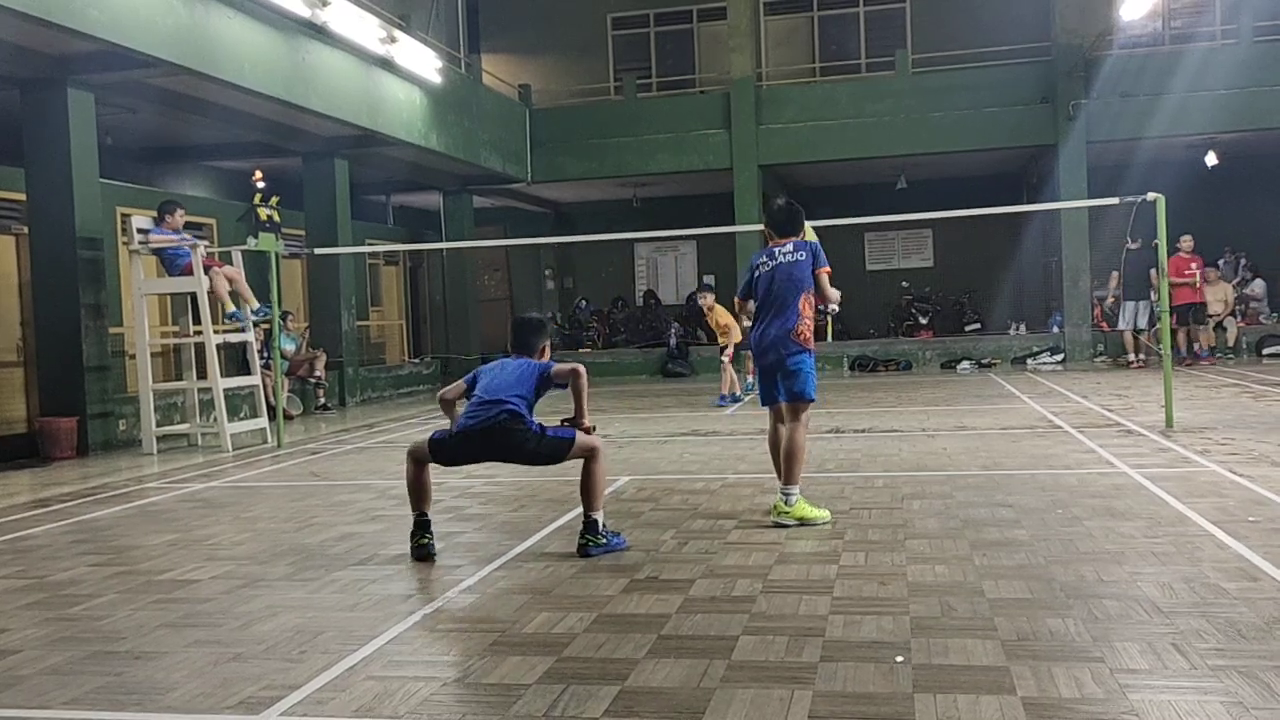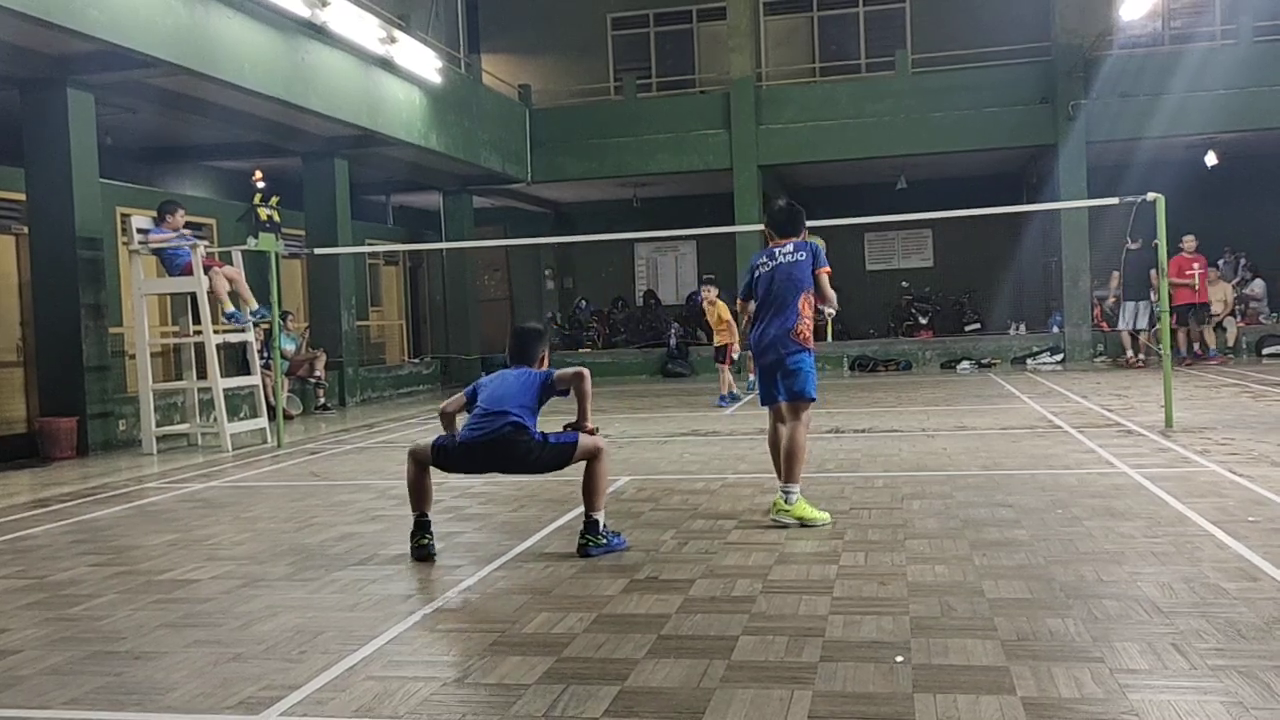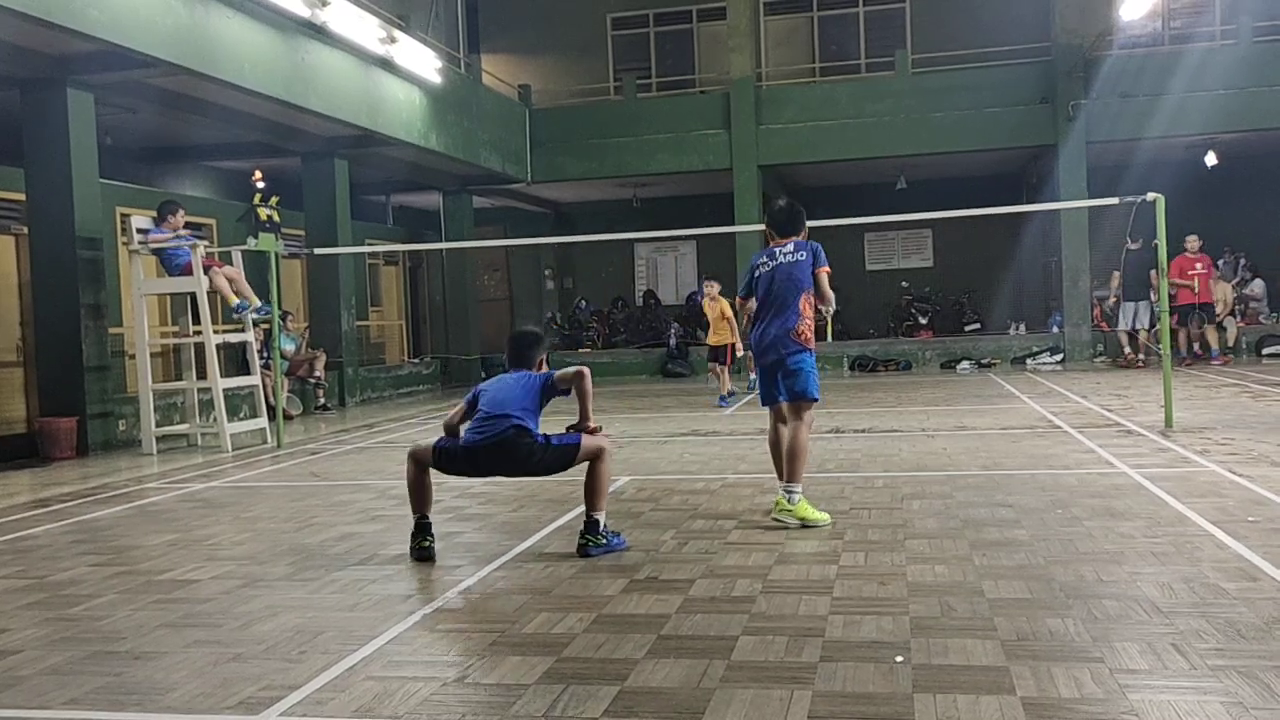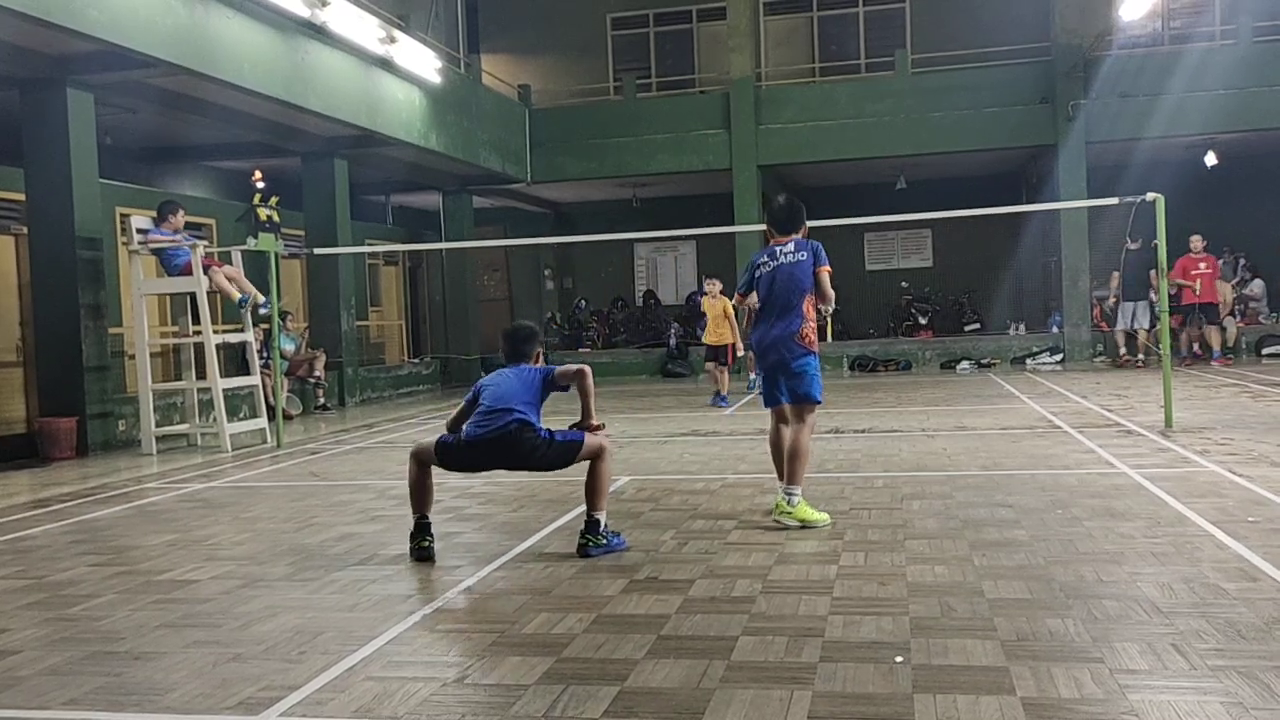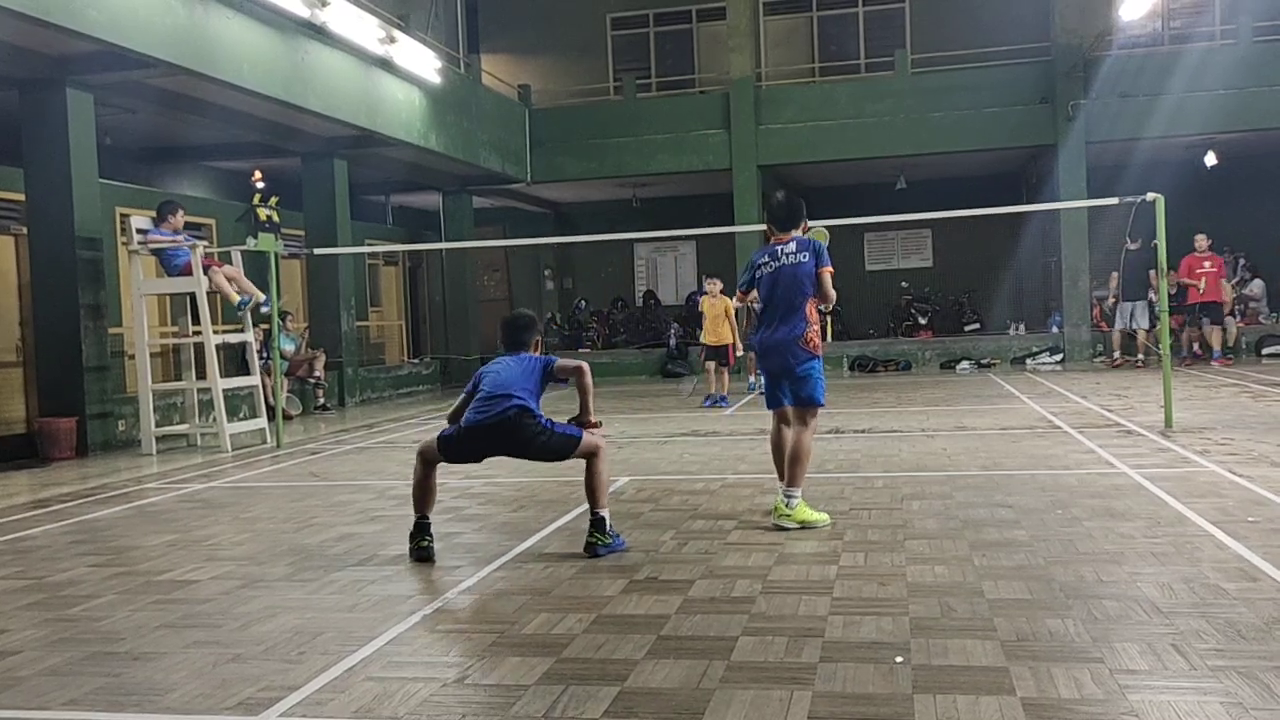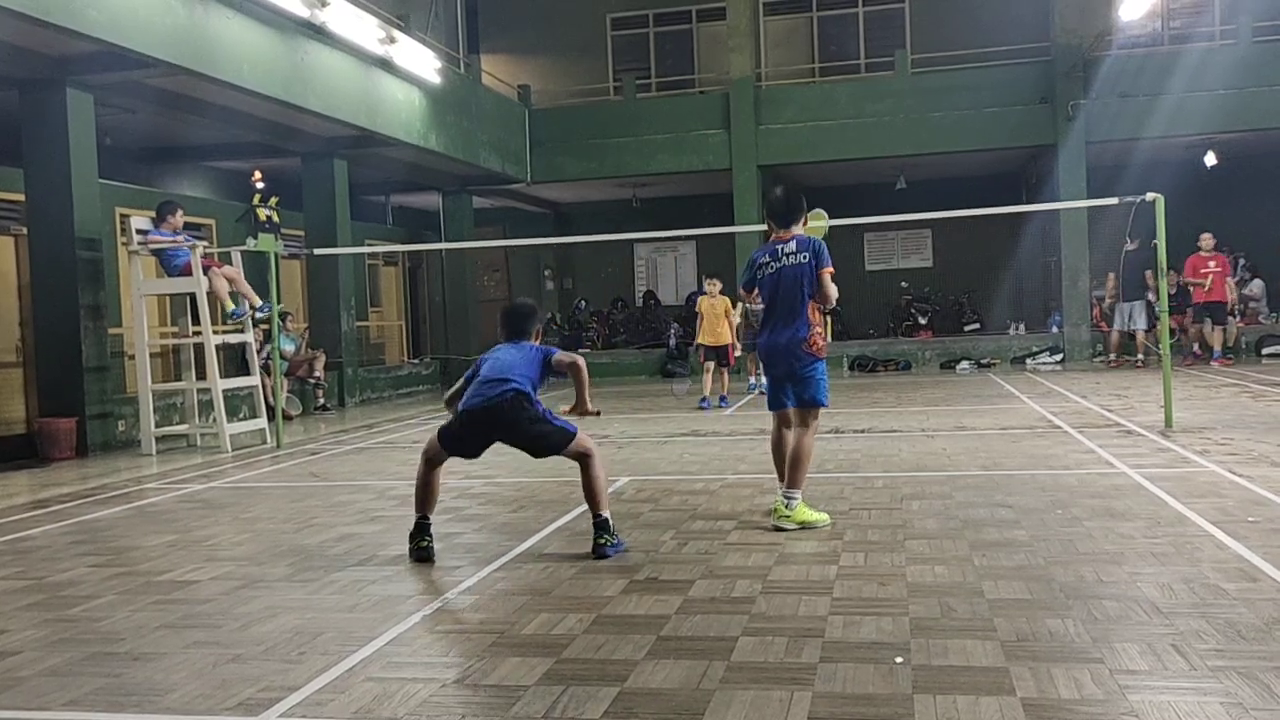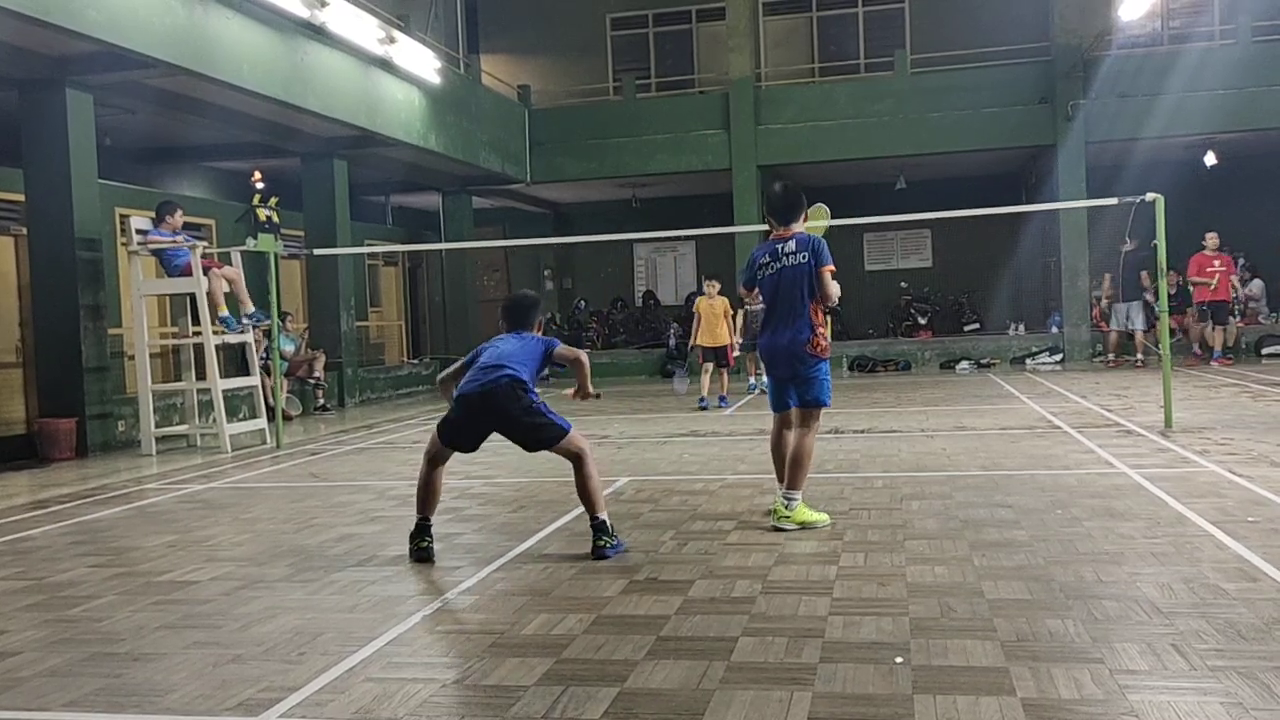
dt=0.1s
person 1, frame 1
left shoulder: (758, 260)
right shoulder: (810, 249)
left elbow: (741, 305)
right elbow: (825, 295)
right wrist: (835, 297)
left hip: (763, 344)
right hip: (794, 341)
left knee: (778, 417)
right knee: (797, 418)
left ankle: (785, 494)
right ankle: (789, 501)
person 1, frame 2
left shoulder: (759, 261)
right shoulder: (811, 249)
left elbow: (743, 307)
right elbow: (825, 296)
right wrist: (832, 301)
left hip: (763, 344)
right hip: (794, 340)
left knee: (778, 417)
right knee: (798, 417)
left ankle: (785, 494)
right ankle: (789, 499)
person 1, frame 3
left shoulder: (759, 260)
right shoulder: (811, 249)
left elbow: (742, 303)
right elbow: (825, 296)
right wrist: (828, 304)
left hip: (763, 343)
right hip: (794, 340)
left knee: (779, 418)
right knee: (800, 417)
left ankle: (785, 493)
right ankle: (791, 500)
person 1, frame 4
left shoulder: (759, 259)
right shoulder: (813, 248)
left elbow: (741, 299)
right elbow: (826, 295)
right wrist: (827, 303)
left hip: (765, 344)
right hip: (797, 342)
left knee: (780, 418)
right knee: (803, 419)
left ankle: (785, 495)
right ankle: (791, 502)
person 1, frame 5
left shoulder: (759, 257)
right shoulder: (814, 247)
left elbow: (742, 296)
right elbow: (827, 296)
right wrist: (829, 296)
left hip: (768, 346)
right hip: (801, 343)
left knee: (781, 419)
right knee: (804, 421)
left ankle: (785, 494)
right ankle: (790, 505)
person 1, frame 6
left shoulder: (760, 255)
right shoulder: (815, 246)
left elbow: (746, 293)
right elbow: (828, 297)
right wrist: (831, 294)
left hip: (771, 347)
right hip: (804, 345)
left knee: (782, 421)
right knee: (805, 423)
left ankle: (785, 495)
right ankle: (790, 506)
person 1, frame 7
left shoulder: (760, 253)
right shoulder: (814, 244)
left elbow: (747, 292)
right elbow: (828, 296)
right wrist: (836, 291)
left hip: (773, 347)
right hip: (807, 345)
left knee: (783, 421)
right knee: (806, 424)
left ankle: (785, 493)
right ankle: (790, 507)
person 2, frame 1
left shoulder: (487, 369)
right shoulder: (540, 369)
left elbow: (444, 397)
right elbow: (577, 371)
left wrist: (458, 425)
right wrist: (581, 417)
left hip: (468, 436)
right hip: (513, 433)
left knee: (415, 453)
right knee: (594, 447)
left ankle: (422, 535)
right ankle: (593, 533)
person 2, frame 2
left shoulder: (487, 380)
right shoulder: (542, 376)
left elbow: (446, 410)
right elbow: (581, 374)
left wrist: (457, 440)
right wrist: (584, 421)
left hip: (472, 448)
right hip: (517, 444)
left knee: (416, 455)
right knee: (597, 448)
left ankle: (422, 536)
right ankle: (594, 534)
person 2, frame 3
left shoulder: (487, 385)
right shoulder: (542, 378)
left elbow: (450, 424)
right elbow: (581, 373)
left wrist: (466, 448)
right wrist: (586, 420)
left hip: (474, 452)
right hip: (520, 448)
left knee: (416, 456)
right knee: (600, 447)
left ankle: (422, 537)
right ankle: (594, 534)
person 2, frame 4
left shoulder: (487, 380)
right shoulder: (542, 373)
left elbow: (452, 424)
right elbow: (582, 371)
right wrist: (589, 418)
left hip: (476, 446)
right hip: (522, 442)
left knee: (419, 455)
right knee: (601, 447)
left ankle: (421, 537)
right ankle: (595, 534)
person 2, frame 5
left shoulder: (488, 368)
right shoulder: (542, 361)
left elbow: (453, 415)
right elbow: (580, 368)
right wrist: (587, 414)
left hip: (476, 429)
right hip: (521, 424)
left knee: (424, 455)
right knee: (596, 446)
left ankle: (421, 537)
right ankle: (600, 531)
person 2, frame 6
left shoulder: (488, 356)
right shoulder: (542, 352)
left elbow: (450, 400)
right elbow: (576, 363)
right wrist: (583, 402)
left hip: (472, 412)
right hip: (516, 409)
left knee: (430, 456)
right knee: (588, 452)
left ankle: (421, 537)
right ankle: (604, 533)
person 2, frame 7
left shoulder: (489, 345)
right shoulder: (542, 343)
left elbow: (444, 379)
right elbow: (578, 358)
left wrist: (458, 406)
right wrist: (585, 387)
left hip: (469, 399)
right hip: (512, 397)
left knee: (434, 458)
right knee: (581, 451)
left ankle: (421, 538)
right ankle: (604, 535)
